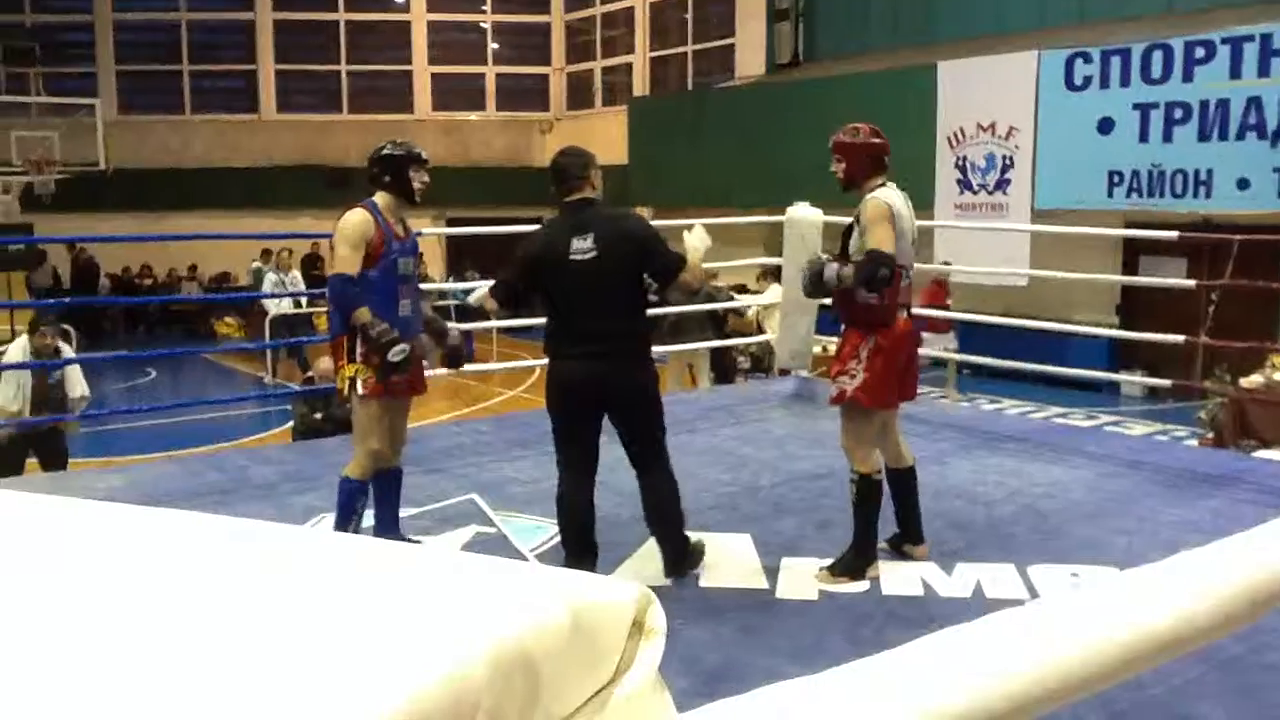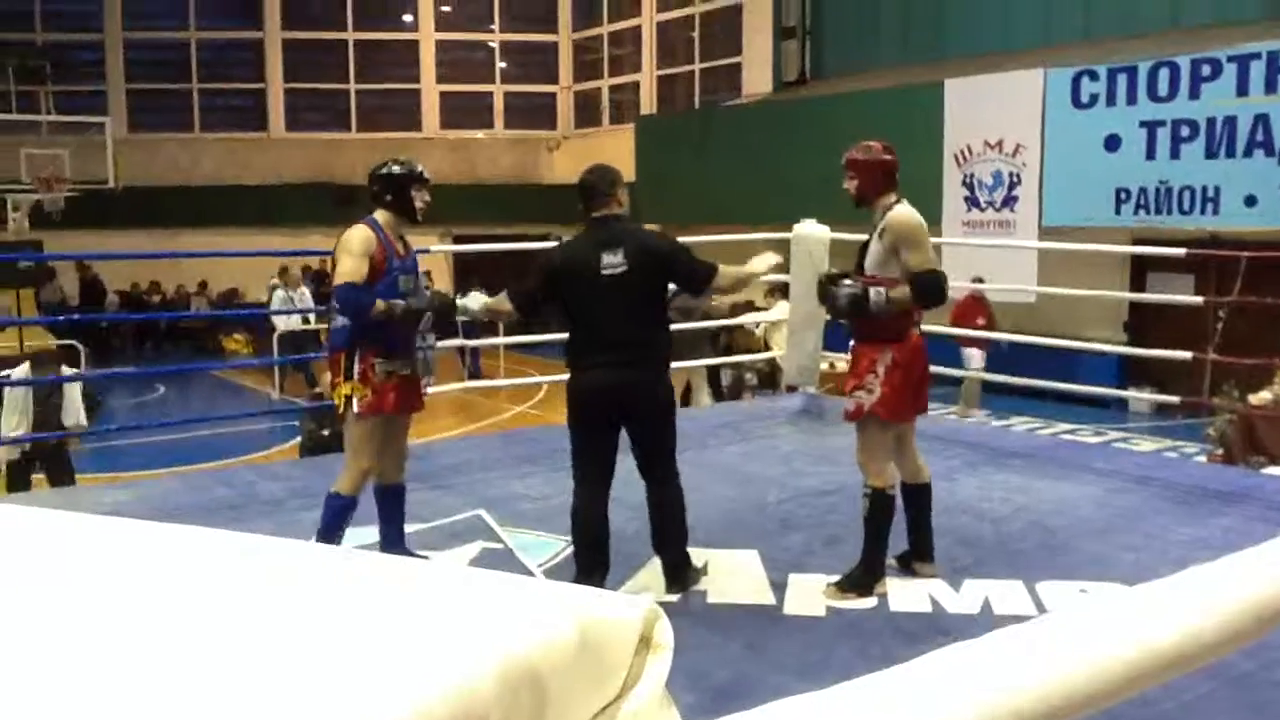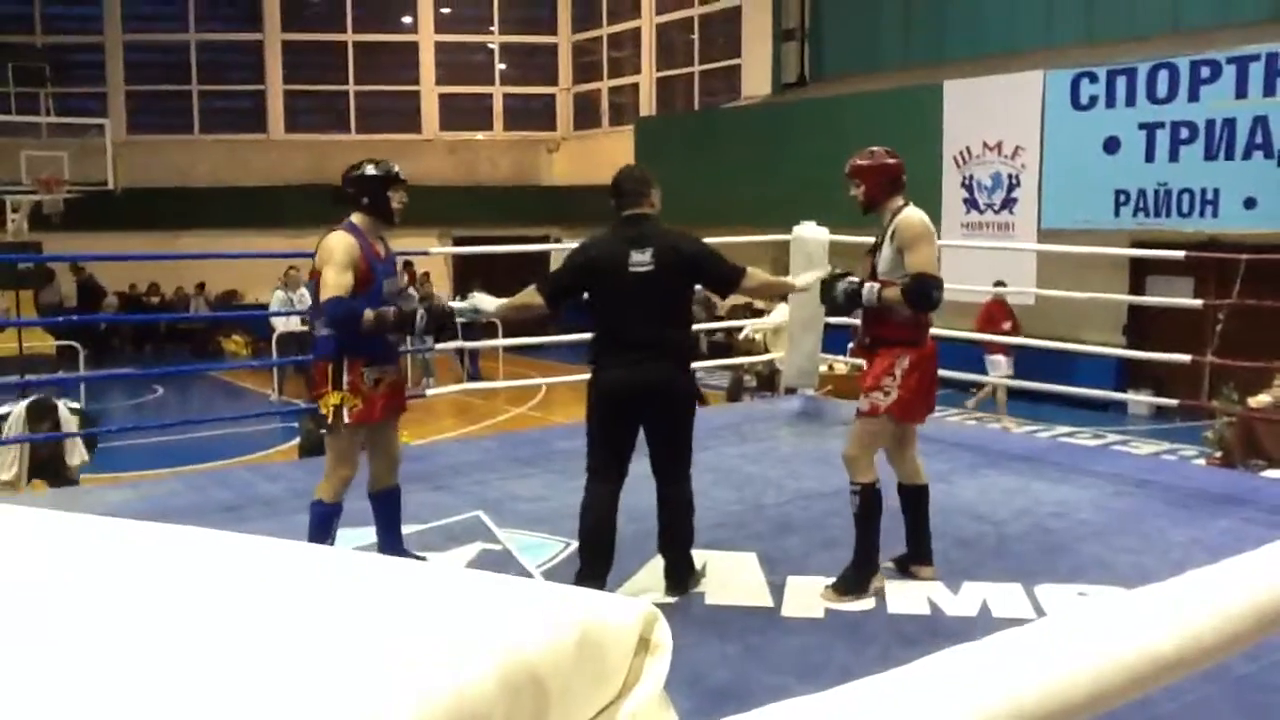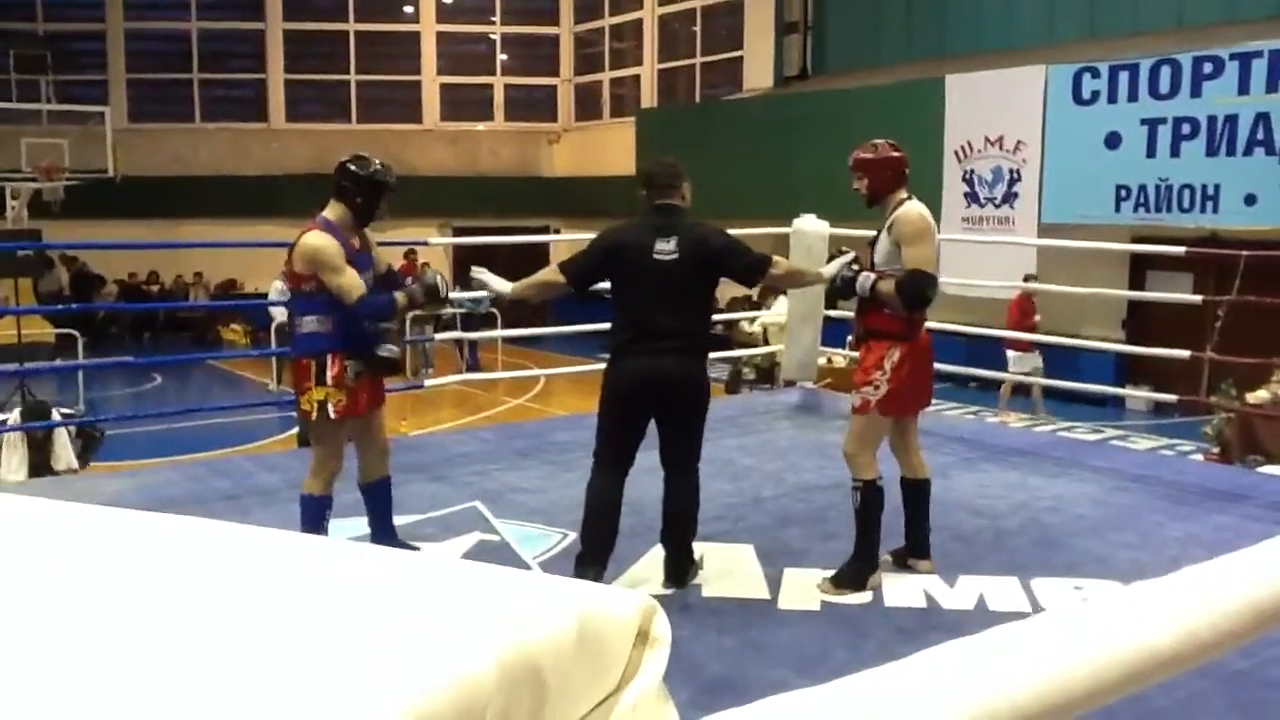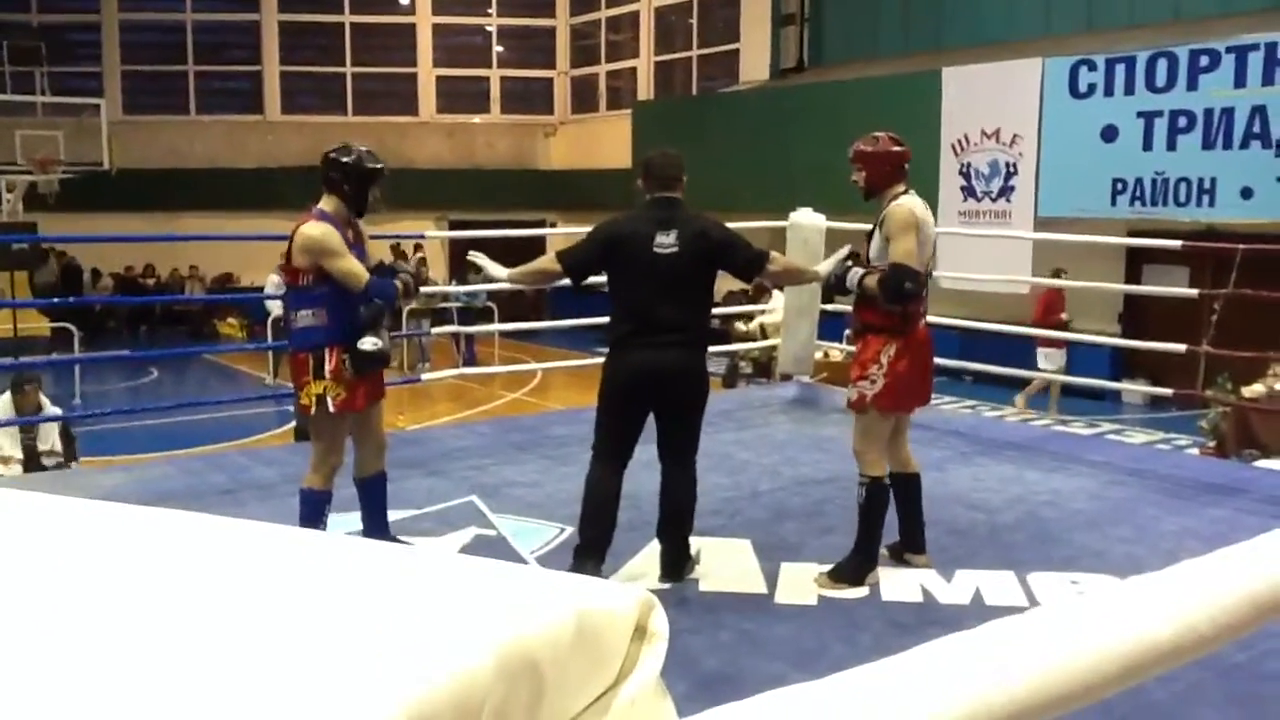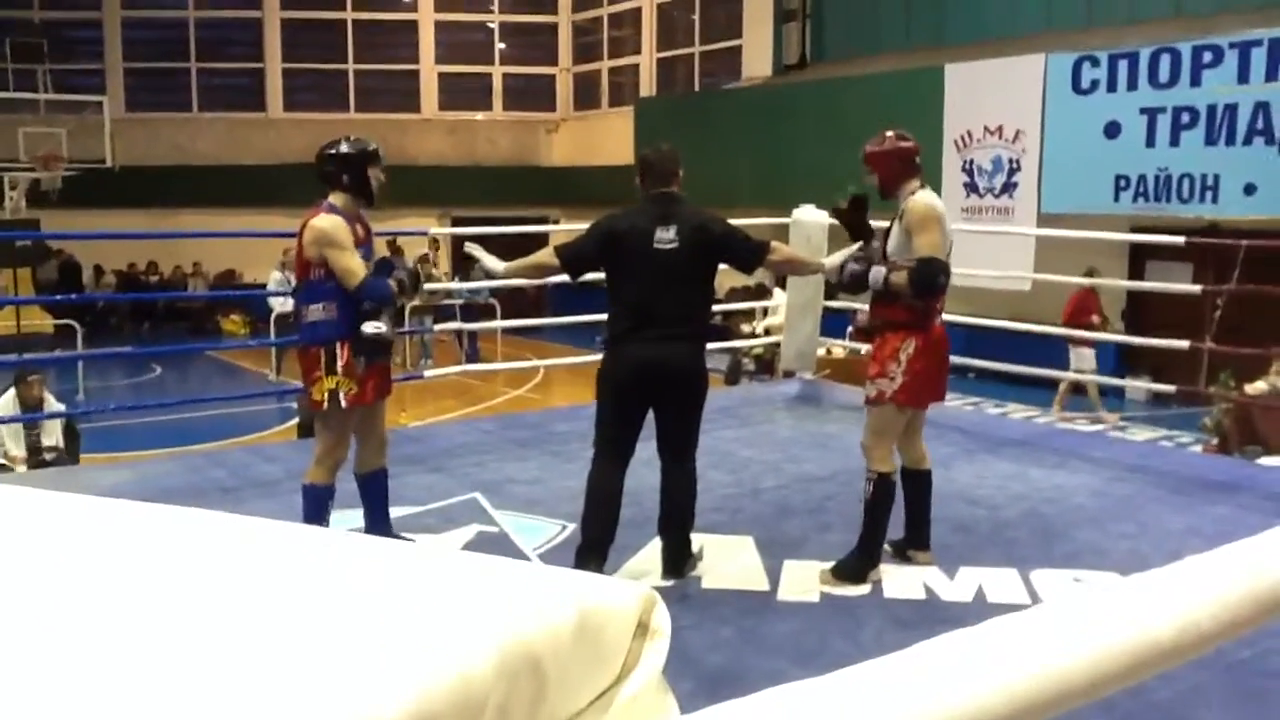
dt=0.3s
person 1, frame 1
left shoulder: (876, 204)
right shoulder: (895, 199)
left elbow: (880, 271)
left wrist: (829, 275)
right wrist: (838, 270)
left hip: (873, 337)
right hip: (892, 330)
left knee: (858, 446)
right knee: (887, 437)
left ankle: (862, 556)
right ankle: (911, 537)
person 1, frame 2
left shoulder: (899, 220)
right shoulder: (892, 220)
left elbow: (932, 289)
left wrist: (868, 299)
right wrist: (848, 288)
left hip: (888, 352)
right hip: (896, 348)
left knee: (873, 461)
right knee: (903, 452)
left ankle: (871, 571)
right ankle: (920, 554)
person 1, frame 3
left shoulder: (911, 223)
right shoulder: (894, 225)
left elbow: (925, 294)
left wrist: (865, 293)
right wrist: (855, 287)
left hip: (902, 357)
right hip: (893, 353)
left knee: (857, 455)
right knee: (902, 454)
left ankle: (864, 570)
right ankle: (919, 557)
person 1, frame 4
left shoulder: (910, 217)
right shoulder: (898, 217)
left elbow: (919, 290)
left wrist: (863, 282)
right wrist: (856, 275)
left hip: (894, 350)
right hip: (894, 346)
left knee: (858, 451)
right knee: (905, 447)
left ankle: (864, 566)
right ankle: (917, 550)
person 1, frame 5
left shoulder: (900, 211)
right shoulder: (908, 209)
left elbow: (901, 285)
left wrist: (852, 278)
right wrist: (856, 267)
left hip: (890, 344)
right hip: (902, 341)
left knee: (868, 450)
right knee: (894, 445)
left ankle: (862, 562)
right ankle: (912, 545)
person 1, frame 6
left shoulder: (920, 206)
right shoulder: (912, 208)
left elbow: (931, 279)
left wrist: (871, 275)
right wrist: (861, 236)
left hip: (908, 341)
right hip: (909, 338)
left knee: (877, 445)
right knee: (909, 441)
left ankle: (865, 558)
right ankle: (916, 541)
person 2, frame 1
left shoulder: (540, 242)
right shoulder: (629, 228)
left elbow: (499, 302)
right elbow: (687, 278)
left wrist: (479, 298)
right wrist: (695, 248)
left hip: (569, 372)
right hip: (629, 368)
left knee: (575, 471)
right knee: (652, 462)
left ankle: (580, 567)
right ankle: (679, 553)
person 2, frame 2
left shoulder: (564, 256)
right shoulder: (654, 244)
left elbow: (514, 307)
right elbow: (717, 282)
left wrist: (480, 304)
right wrist: (752, 270)
left hip: (590, 384)
right hip: (648, 381)
left knee: (591, 484)
right knee: (662, 478)
left ankle: (590, 581)
right ankle: (678, 571)
person 2, frame 3
left shoulder: (594, 250)
right shoulder: (682, 246)
left elbow: (539, 299)
right elbow: (746, 282)
left wrist: (496, 308)
right wrist: (793, 285)
left hip: (612, 381)
right hip: (670, 380)
left knee: (603, 481)
right knee: (673, 478)
left ankle: (591, 580)
right ankle: (680, 573)
person 2, frame 4
left shoulder: (620, 237)
right shoulder: (708, 238)
left elbow: (560, 278)
right elbow: (773, 271)
left wrist: (510, 290)
right wrist: (822, 275)
left hip: (629, 370)
right hip: (686, 372)
left knee: (609, 469)
right knee: (682, 470)
left ankle: (590, 568)
right ankle: (679, 566)
person 2, frame 5
left shoulder: (618, 229)
right shoulder: (706, 231)
left elbow: (557, 265)
right elbow: (770, 268)
left wrist: (506, 274)
right wrist: (820, 272)
left hip: (628, 363)
right hip: (685, 365)
left knee: (607, 461)
right knee: (678, 463)
left ankle: (587, 561)
right ankle: (675, 561)
person 2, frame 6
left shoulder: (617, 225)
right shoulder: (706, 226)
left elbow: (555, 259)
right elbow: (772, 256)
left wrist: (503, 268)
right wrist: (823, 265)
left hip: (627, 359)
right hip: (685, 360)
left knee: (609, 458)
right knee: (679, 459)
left ankle: (590, 559)
right ankle: (677, 557)
person 3, frame 1
left shoulder: (403, 227)
right shoulder: (358, 221)
right elbow: (342, 290)
left wrist: (440, 330)
right wrist: (382, 336)
left hip: (400, 349)
right hip: (364, 350)
left knee: (393, 445)
right knee: (369, 449)
left ankle: (387, 533)
person 3, frame 2
left shoulder: (403, 244)
right shoulder: (361, 237)
right elbow: (347, 298)
left wrist: (433, 305)
right wrist: (404, 311)
left hip: (398, 364)
right hip: (362, 364)
left knee: (394, 461)
right knee: (360, 466)
left ankle: (393, 548)
person 3, frame 3
left shoulder: (381, 245)
right shoulder: (341, 244)
right elbow: (335, 311)
left wrist: (416, 312)
right wrist: (392, 318)
left hip: (380, 369)
right hip: (345, 372)
left knee: (387, 462)
right knee: (340, 472)
left ankle: (392, 549)
person 3, frame 4
left shoulder: (358, 236)
right shoulder: (318, 243)
left elbow: (385, 283)
right elbow: (365, 306)
left wrist: (387, 339)
right wrist: (419, 294)
left hip: (360, 361)
right hip: (326, 366)
left knee: (376, 451)
right knee: (327, 465)
left ankle: (384, 540)
person 3, frame 5
left shoulder: (352, 228)
right shoulder: (315, 234)
left elbow: (371, 291)
right elbow: (371, 290)
left wrist: (376, 333)
right wrist: (405, 283)
left hip: (356, 353)
right hip: (323, 359)
left knee: (372, 445)
right knee: (327, 458)
left ankle: (377, 535)
person 3, frame 6
left shoulder: (359, 223)
right shoulder: (326, 225)
left elbow: (374, 284)
right elbow: (364, 290)
left wrist: (380, 321)
right wrist: (402, 283)
left hip: (363, 348)
right hip: (332, 353)
left knee: (374, 442)
right knee: (331, 452)
left ankle: (379, 532)
